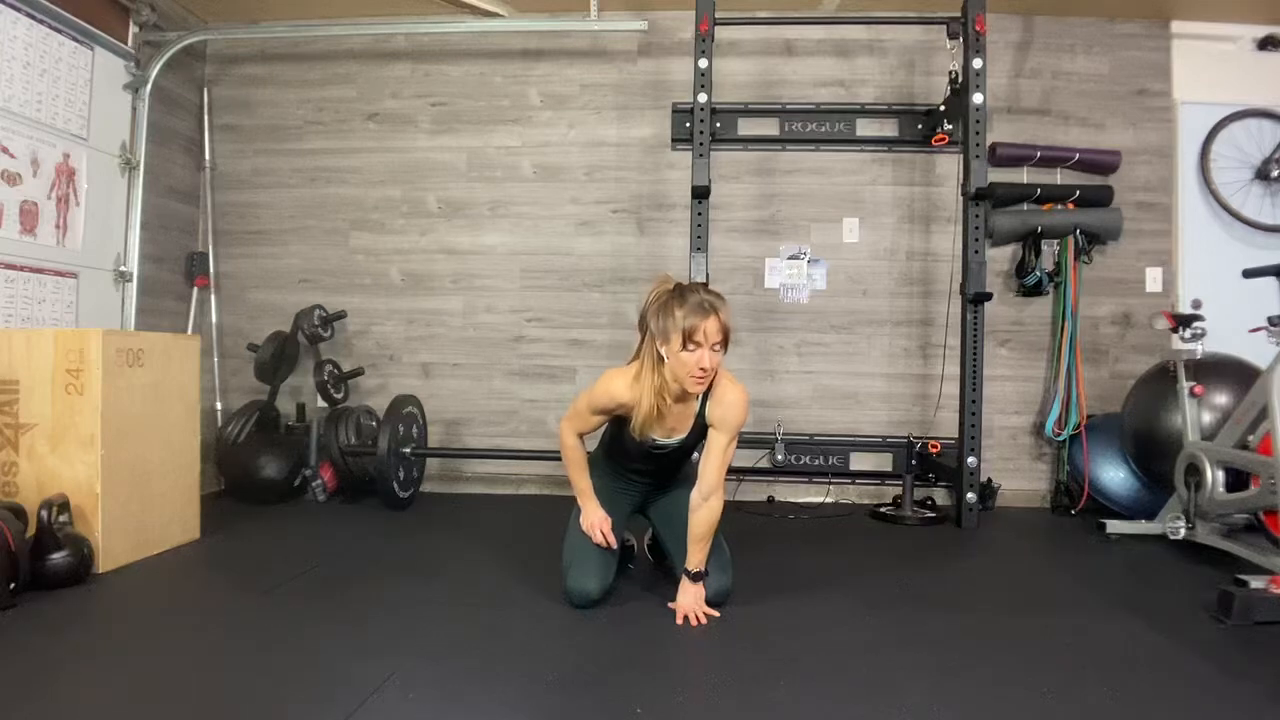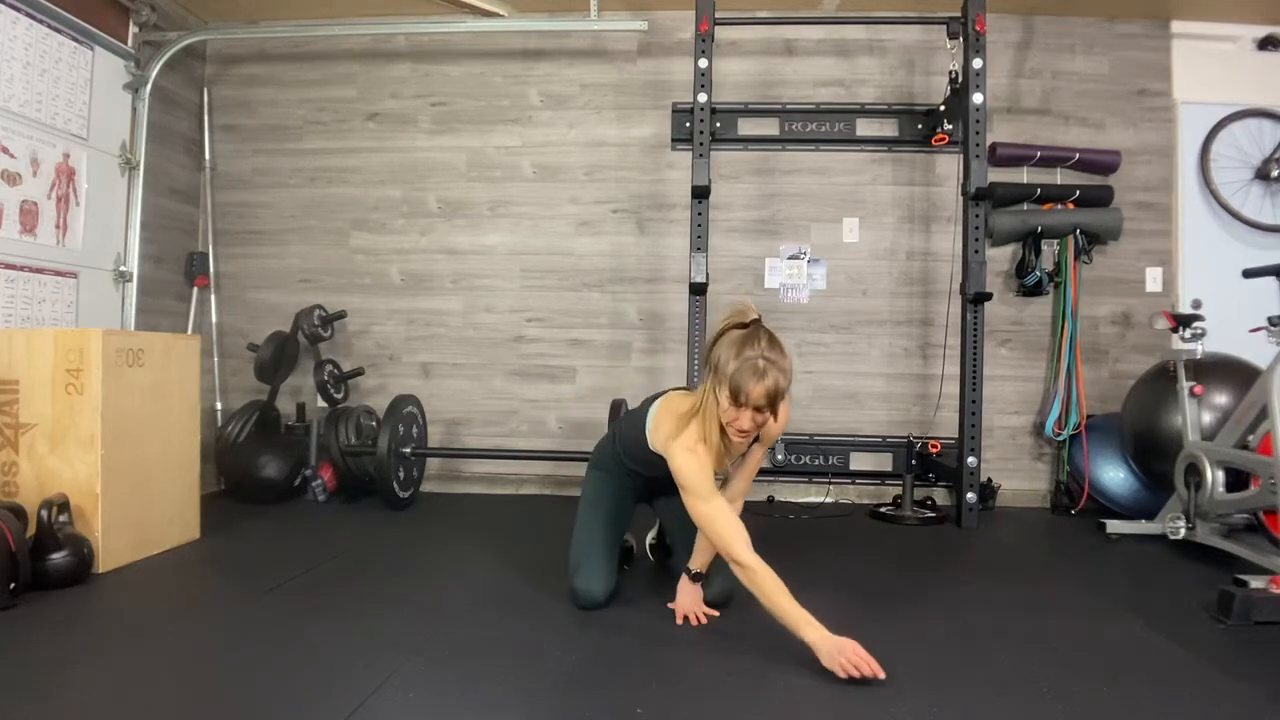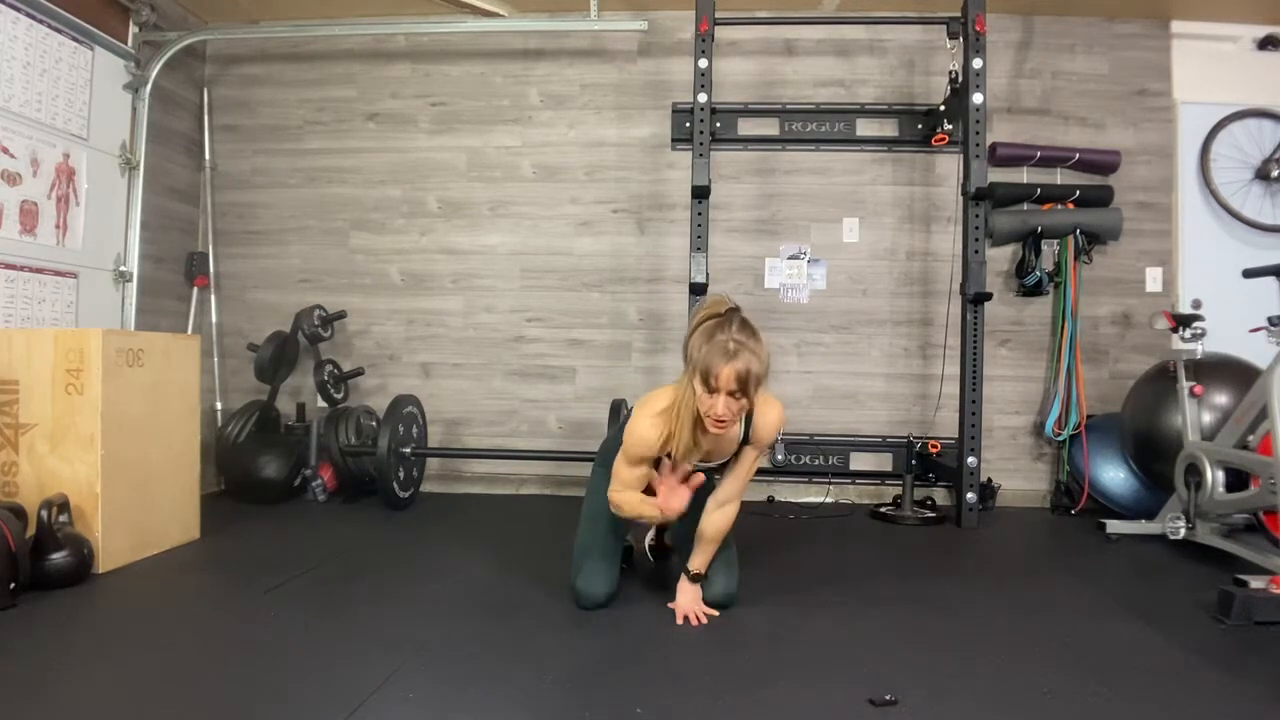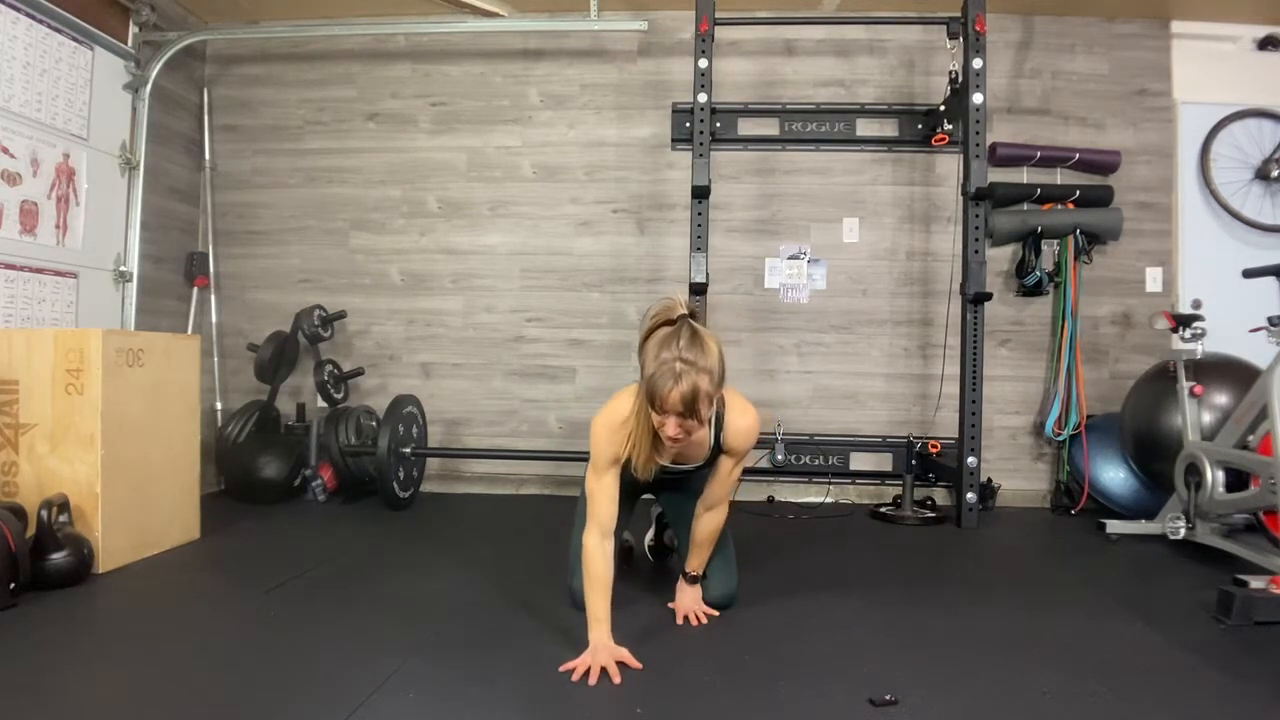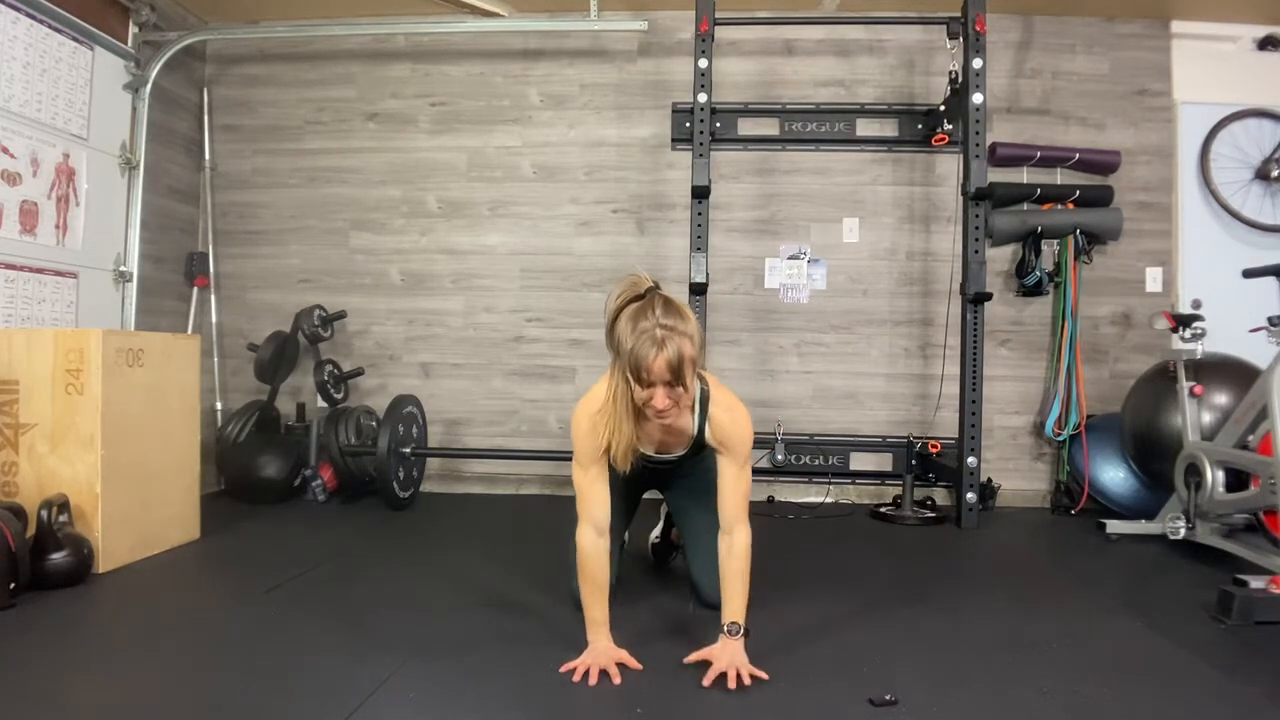
dt=1s
person 1, frame 1
left shoulder: (729, 398)
right shoulder: (622, 386)
left elbow: (708, 494)
right elbow: (569, 430)
left wrist: (692, 575)
right wrist: (588, 504)
left hip: (675, 481)
right hip: (614, 477)
left knee: (714, 589)
right knee: (584, 590)
left ankle: (660, 544)
right ankle: (617, 545)
person 1, frame 2
left shoulder: (770, 419)
right shoulder: (687, 439)
left elbow: (731, 501)
right elbow: (742, 557)
left wrist: (692, 576)
right wrist: (821, 640)
left hip: (676, 481)
right hip: (619, 469)
left knee: (716, 591)
right knee: (590, 592)
left ankle: (664, 542)
right ankle: (618, 544)
person 1, frame 3
left shoulder: (767, 418)
right shoulder: (652, 421)
left elbow: (726, 501)
right elbow: (618, 494)
left wrist: (692, 575)
right wrist: (659, 509)
left hip: (690, 478)
right hip: (627, 466)
left knee: (720, 593)
right knee: (591, 593)
left ankle: (665, 541)
person 1, frame 4
left shoulder: (740, 423)
right shoulder: (615, 420)
left elbow: (713, 507)
right elbow: (597, 533)
left wrist: (690, 578)
right wrist: (600, 640)
left hip: (689, 477)
right hip: (625, 472)
left knee: (719, 593)
right knee: (584, 592)
left ankle: (666, 532)
right ankle: (647, 535)
person 1, frame 5
left shoulder: (727, 414)
right shoulder: (595, 412)
left elbow: (734, 528)
right elbow: (592, 529)
left wrist: (732, 636)
right wrist: (599, 639)
left hip: (691, 468)
right hip: (621, 469)
left knee: (714, 591)
right knee: (589, 590)
left ankle: (673, 530)
right ankle: (622, 540)
